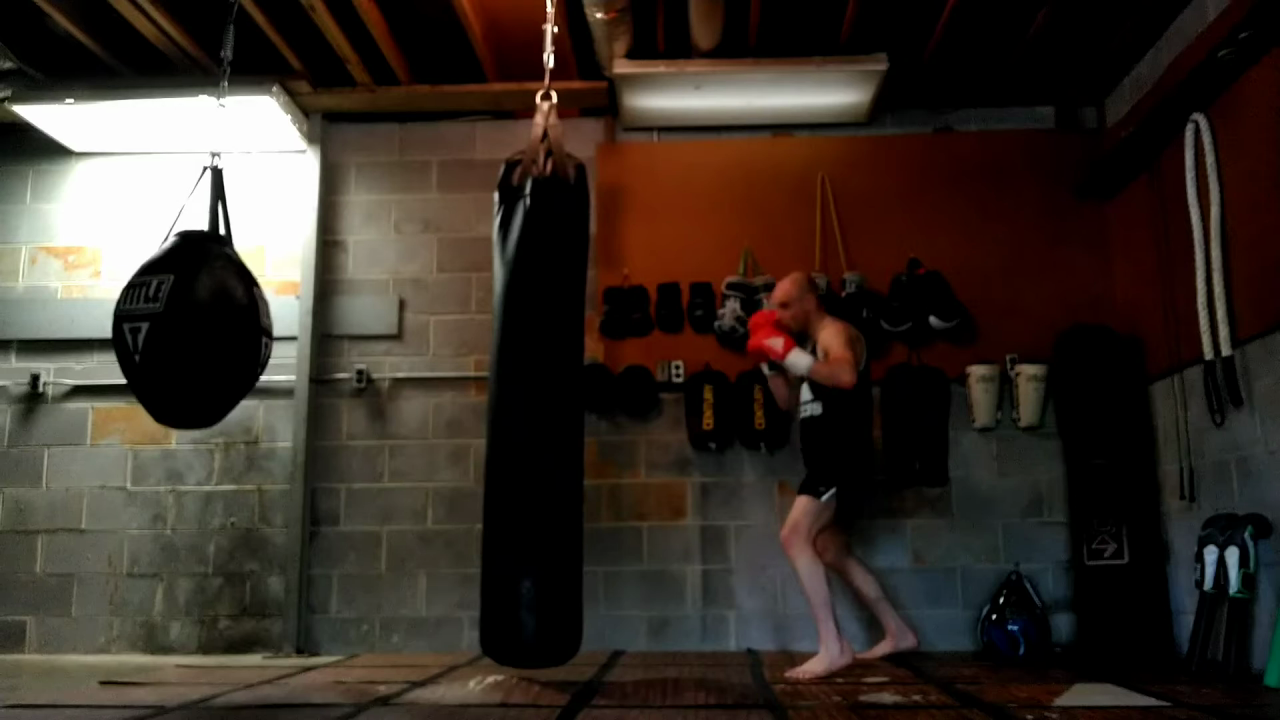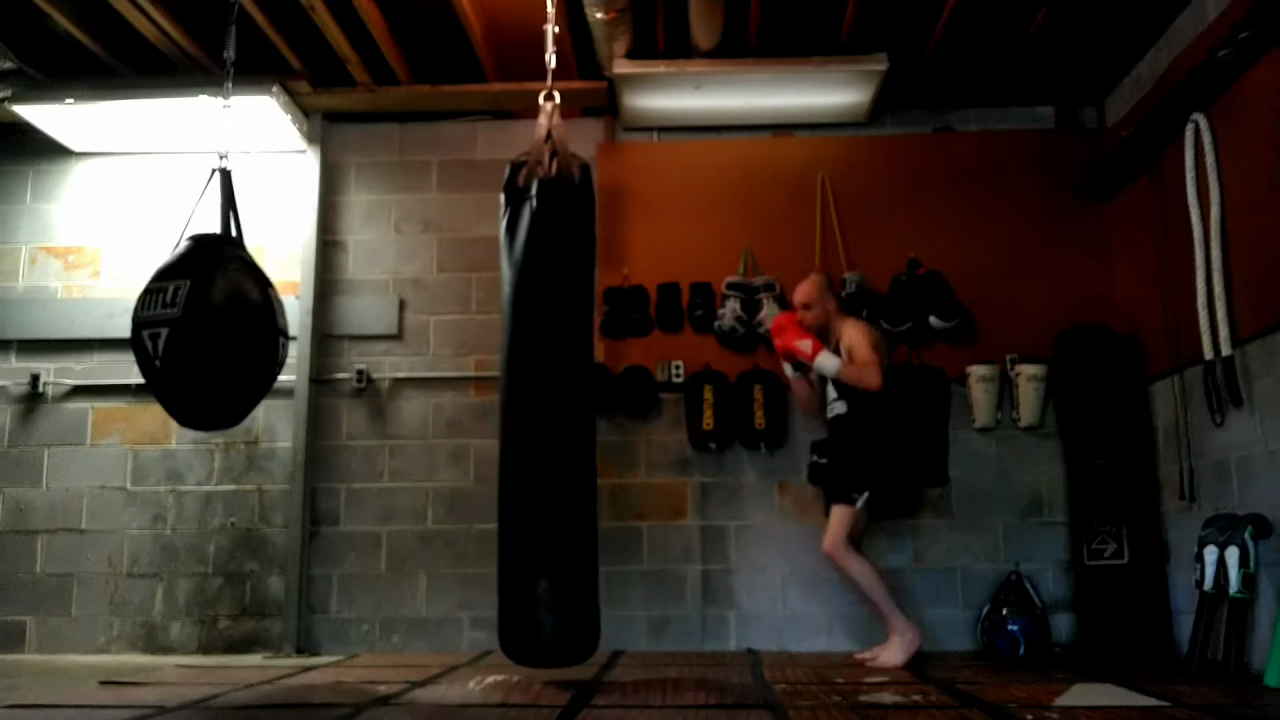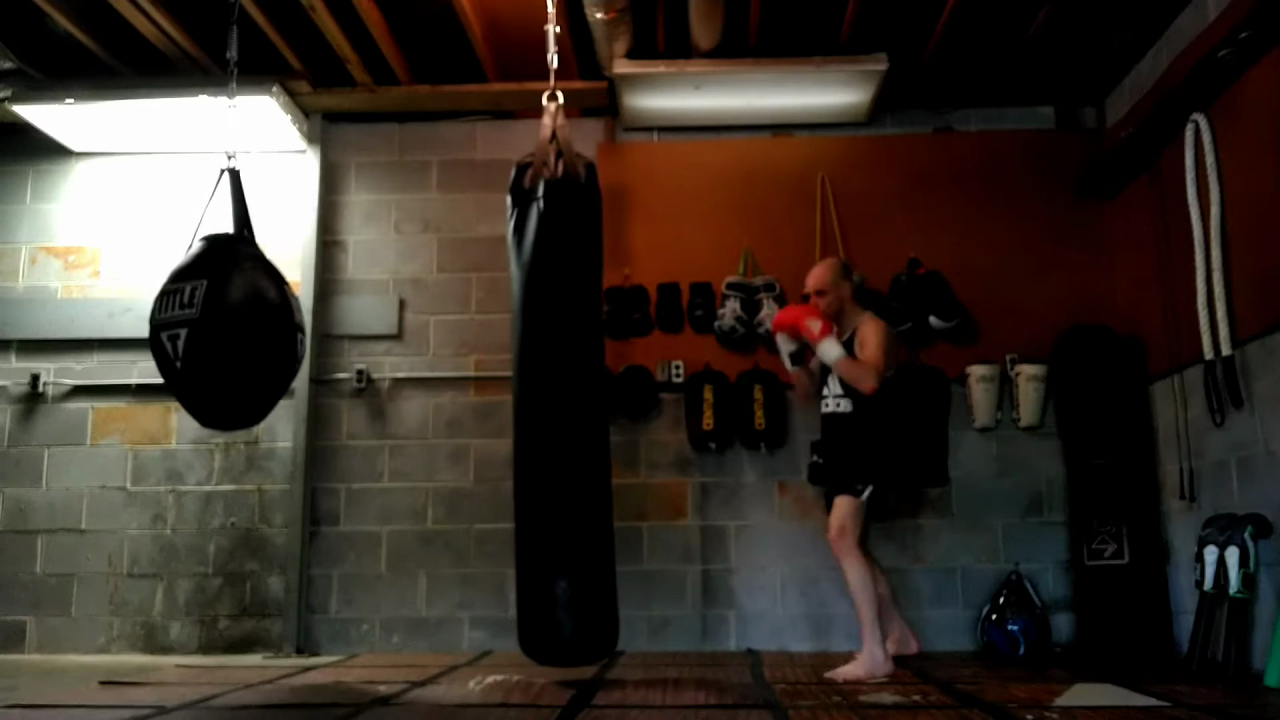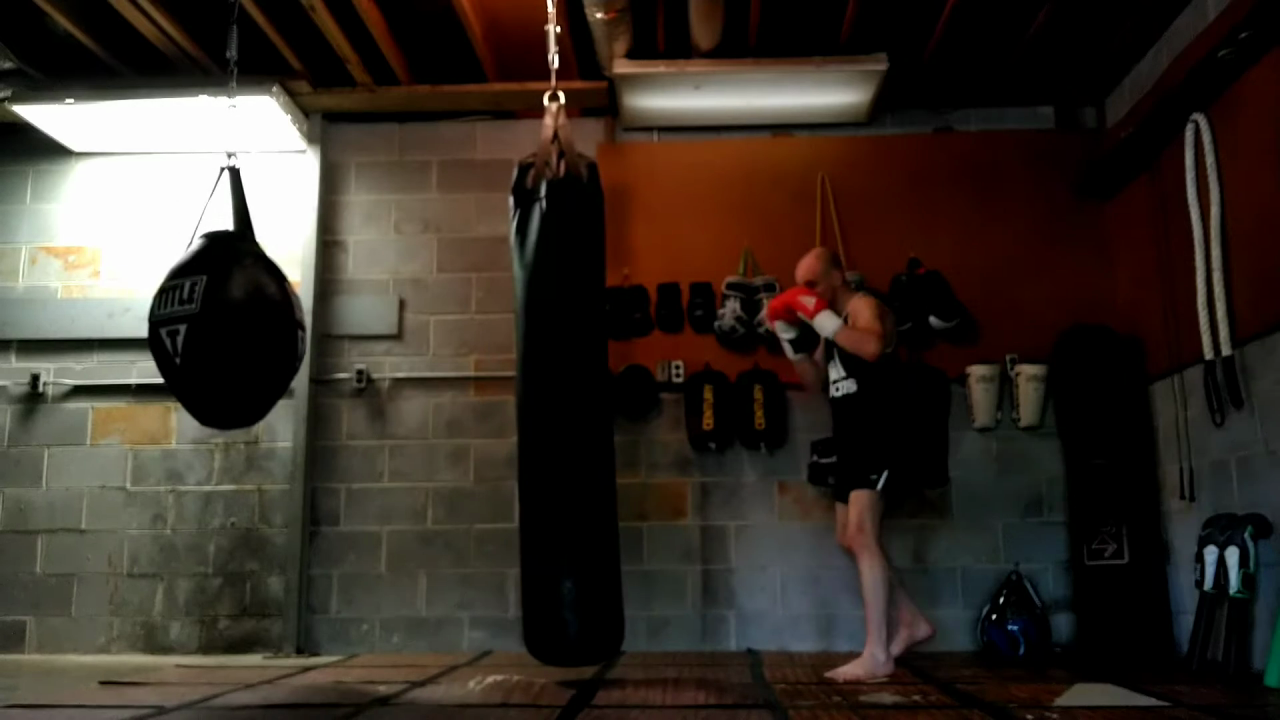
dt=0.4s
person 1, frame 1
left shoulder: (835, 332)
right shoulder: (810, 344)
left elbow: (846, 376)
right elbow: (788, 401)
left wrist: (788, 353)
right wrist: (770, 357)
left hip: (841, 458)
right hip: (825, 461)
left knee: (794, 536)
right knee: (832, 553)
left ankle: (832, 646)
right ankle: (897, 631)
person 1, frame 2
left shoulder: (857, 332)
right shoulder: (829, 343)
left elbow: (873, 379)
right elbow: (811, 404)
left wrist: (816, 355)
right wrist: (792, 359)
left hip: (868, 455)
right hip: (851, 458)
left knee: (834, 546)
right knee: (844, 549)
left ankle: (901, 629)
right ankle: (900, 633)
person 1, frame 3
left shoulder: (872, 328)
right shoulder: (830, 333)
left elbow: (869, 382)
right elbow: (808, 387)
left wrist: (822, 341)
right wrist: (789, 342)
left hip: (864, 452)
right hip: (839, 454)
left knee: (841, 538)
right knee: (852, 548)
left ankle: (874, 655)
right ankle: (899, 635)
person 1, frame 4
left shoulder: (865, 306)
right shoulder: (833, 321)
left elbow: (872, 348)
right elbow: (816, 380)
left wrist: (819, 316)
right wrist: (789, 332)
left hip: (875, 437)
right hip: (851, 441)
left knee: (861, 534)
right knee: (850, 539)
left ankle: (877, 655)
right ankle: (911, 621)
